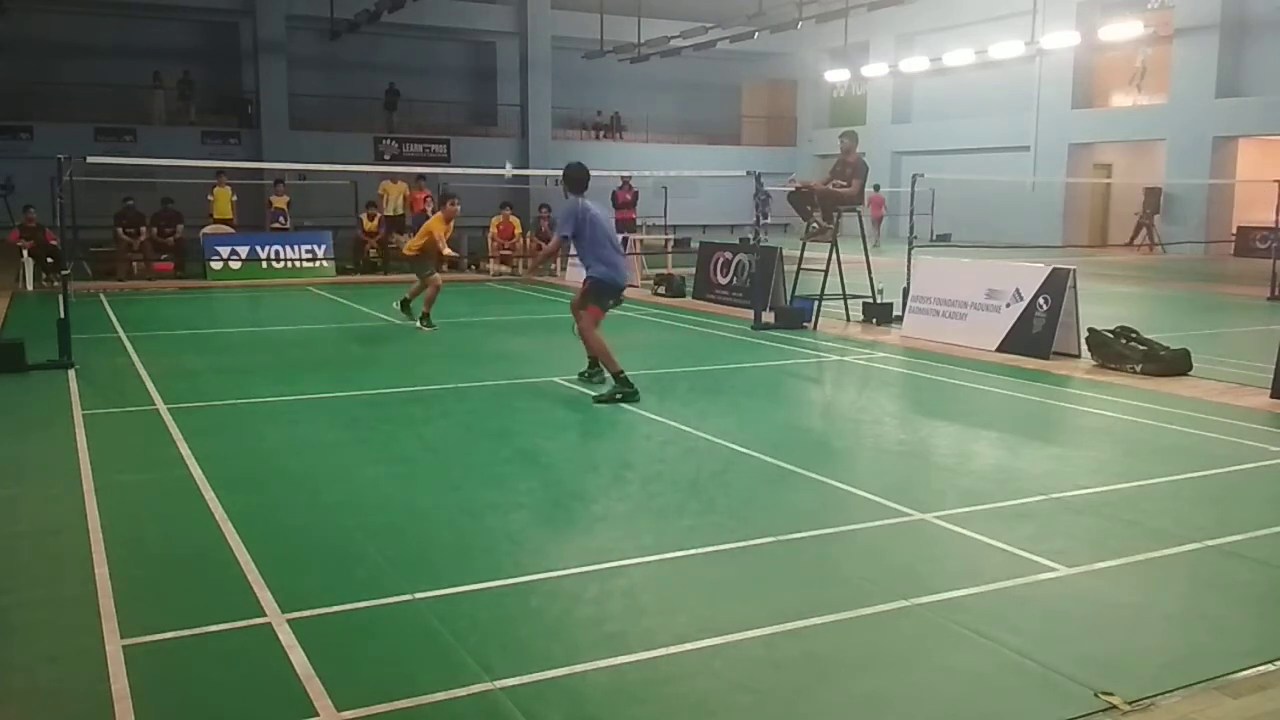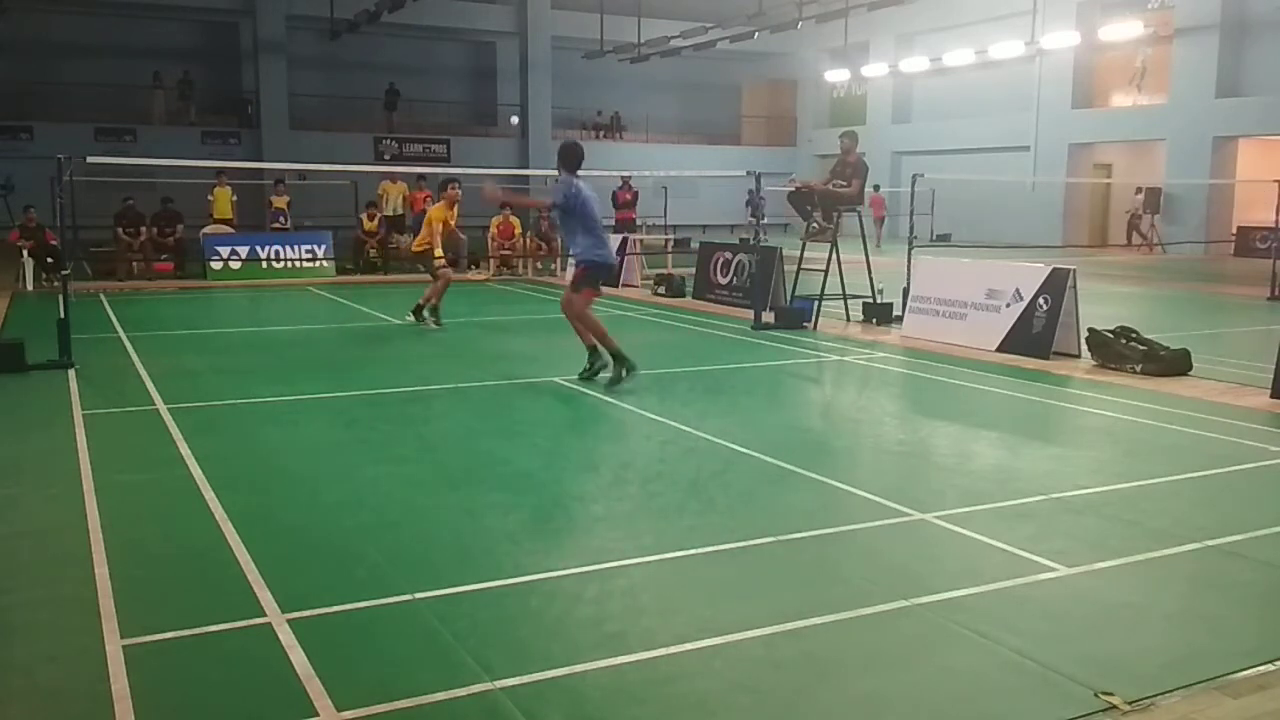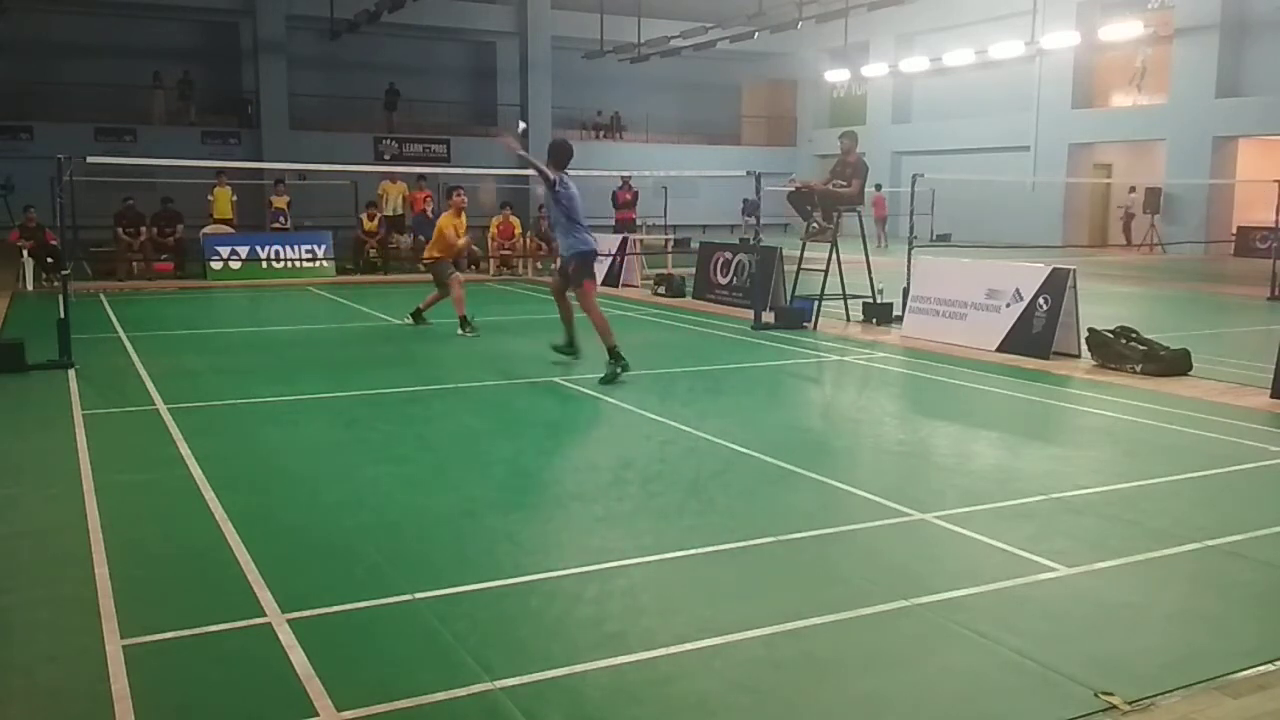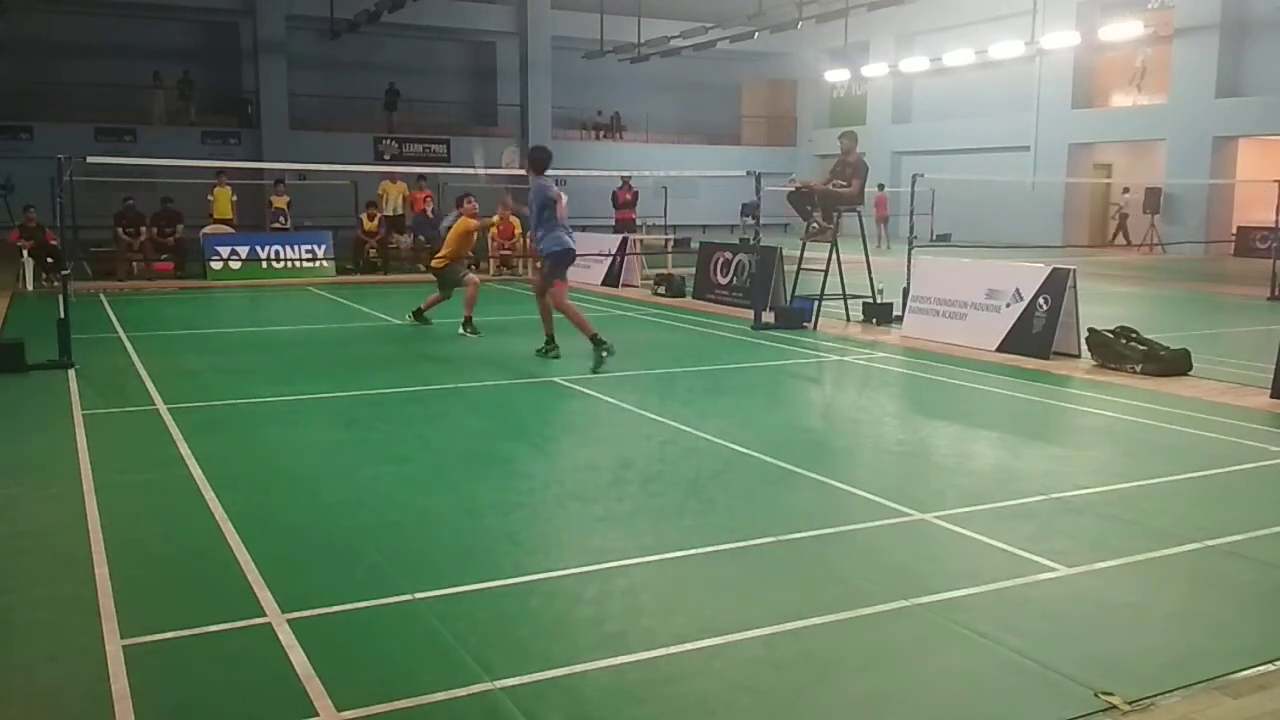
dt=0.2s
person 1, frame 1
left shoulder: (571, 208)
right shoulder: (595, 209)
left elbow: (555, 246)
left wrist: (532, 266)
left hip: (602, 275)
right hip: (616, 274)
left knee: (588, 328)
right knee: (577, 308)
left ankle: (624, 385)
right ankle: (594, 366)
person 1, frame 2
left shoulder: (567, 184)
right shoulder: (581, 187)
left elbow: (543, 204)
left wrist: (503, 197)
left hip: (593, 258)
right hip: (596, 257)
left knee: (578, 309)
right knee: (567, 306)
left ankle: (620, 359)
right ankle: (595, 356)
person 1, frame 3
left shoulder: (557, 180)
right shoulder: (561, 182)
left elbow: (545, 174)
left wrist: (521, 153)
left hip: (579, 250)
right hip: (573, 250)
left knee: (588, 304)
right knee: (557, 290)
left ankle: (616, 358)
right ankle: (570, 342)
person 1, frame 4
left shoulder: (541, 185)
right shoulder: (538, 188)
left elbow: (561, 196)
left wrist: (561, 206)
left hip: (557, 249)
right hip: (552, 250)
left knee: (558, 301)
right knee: (539, 290)
left ankle: (599, 343)
right ankle: (550, 344)
